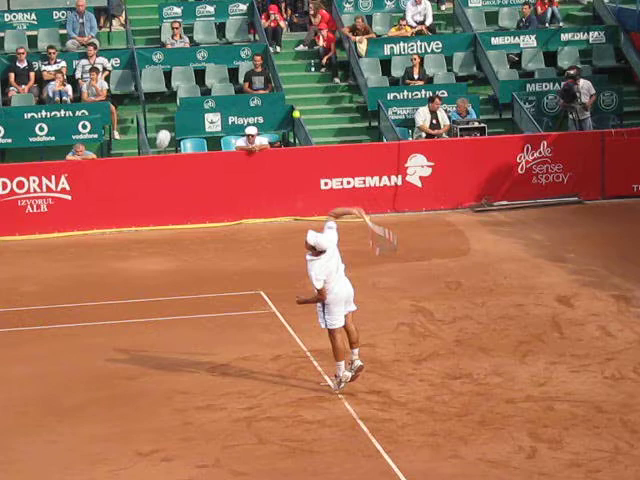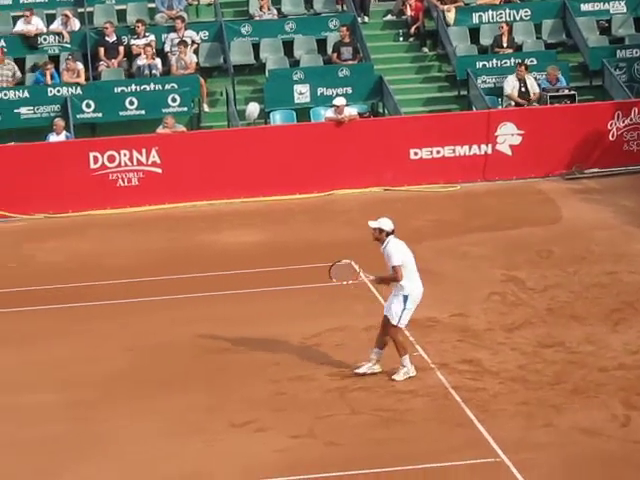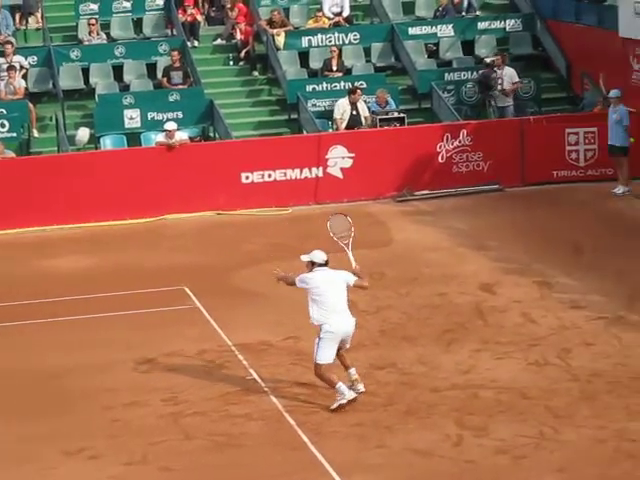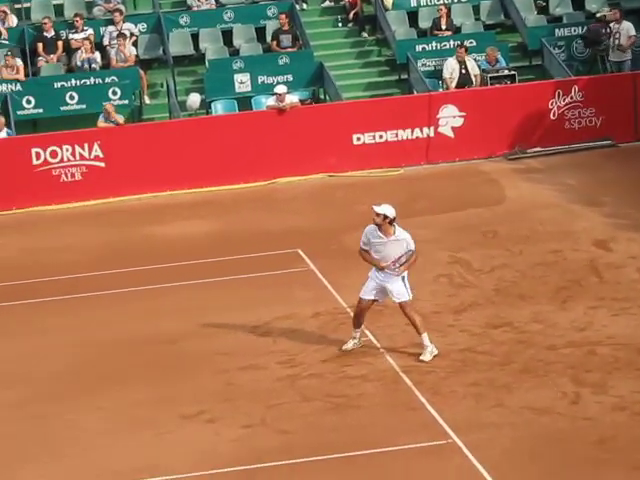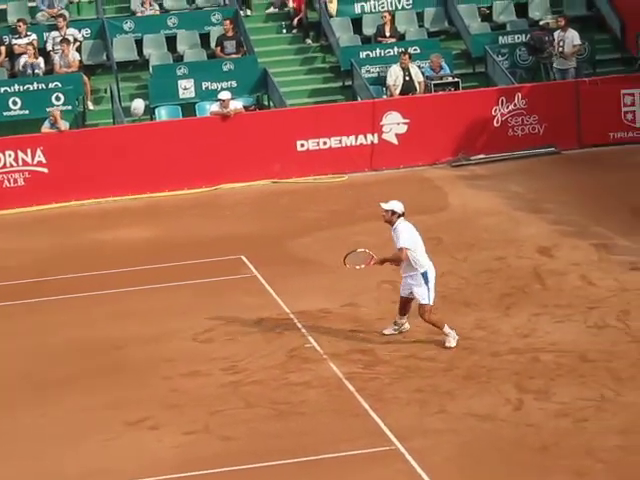
dt=1s
person 1, frame 1
left shoulder: (316, 266)
right shoulder: (330, 242)
left elbow: (322, 296)
right elbow: (335, 214)
left wrist: (304, 301)
right wrist: (354, 210)
left hip: (332, 298)
right hip: (345, 288)
left knee: (336, 335)
right knee: (349, 326)
left ankle: (341, 375)
right ankle: (355, 360)
person 1, frame 2
left shoulder: (393, 248)
right shoulder: (389, 245)
left elbow: (398, 277)
left wrist: (380, 279)
right wrist: (384, 278)
left hip: (408, 293)
right hip: (400, 291)
left knee: (394, 331)
right knee: (384, 328)
left ankle: (408, 367)
right ankle: (373, 363)
person 1, frame 3
left shoulder: (309, 278)
right shoulder: (341, 274)
left elbow: (290, 281)
right elbow: (365, 284)
left wrist: (280, 276)
right wrist: (359, 273)
left hip: (331, 327)
right hip: (348, 324)
left knee: (320, 371)
right knee: (339, 351)
left ankle: (344, 392)
right ankle: (356, 382)
person 1, frame 4
left shoulder: (403, 237)
right shoulder: (369, 231)
left elbow: (413, 255)
right elbow: (362, 252)
left wrist: (404, 268)
right wrist: (377, 263)
left hip: (396, 277)
right hip: (377, 275)
left knee: (408, 311)
right knee: (360, 309)
left ankle: (428, 347)
right ankle: (355, 339)
person 1, frame 5
left shoulder: (402, 229)
right shoulder: (400, 227)
left elbow: (401, 257)
left wrist: (384, 259)
right wrist: (395, 259)
left hip: (422, 274)
right hip: (411, 273)
left knee: (424, 314)
right knee: (404, 303)
left ankle: (450, 334)
right ankle: (400, 324)
